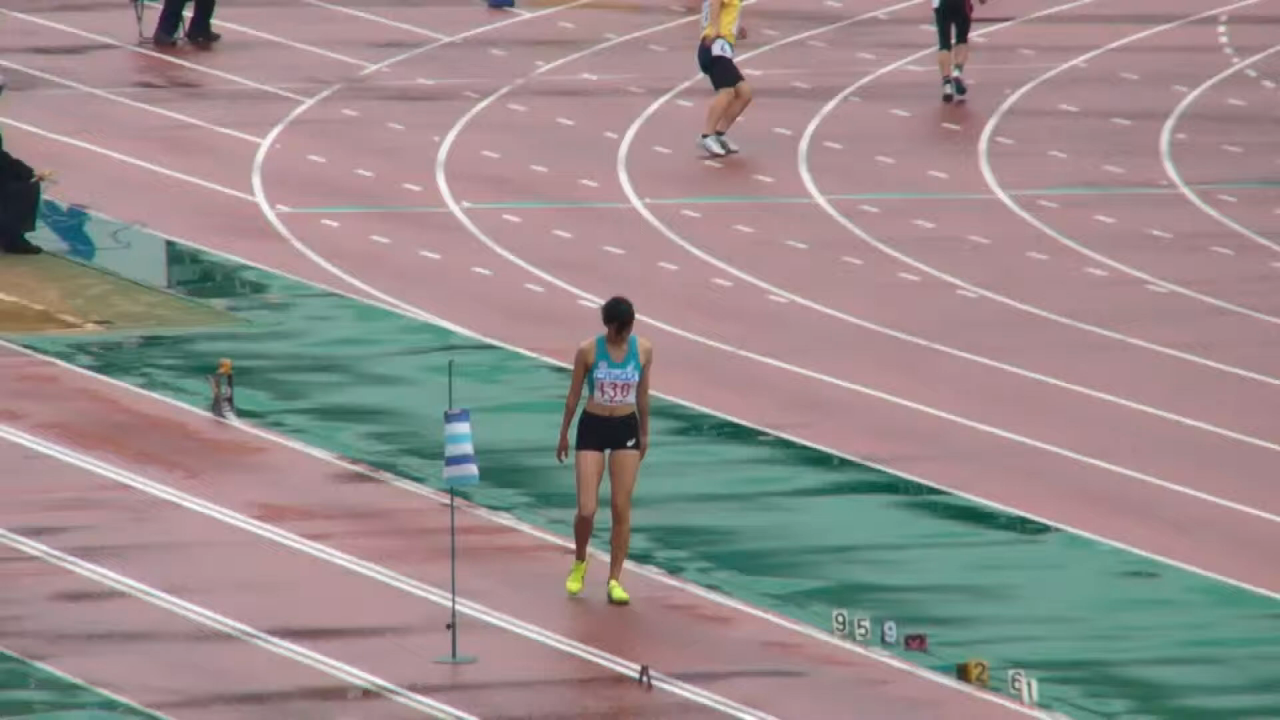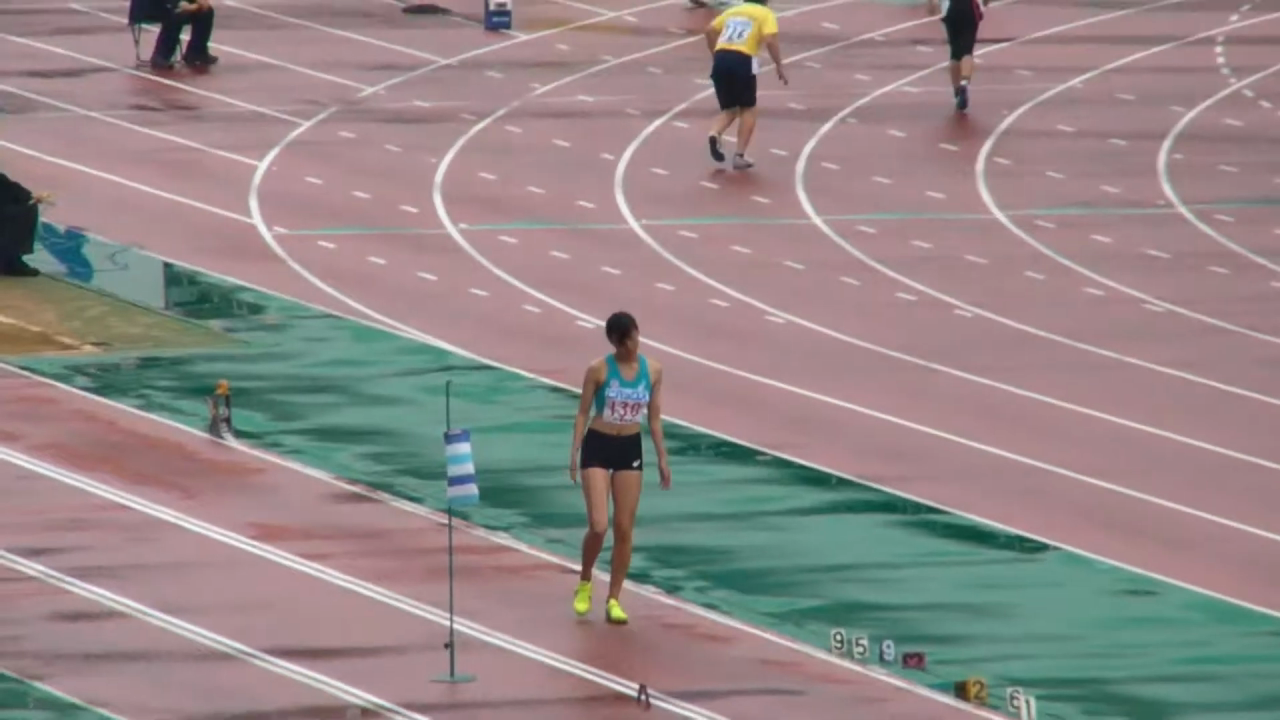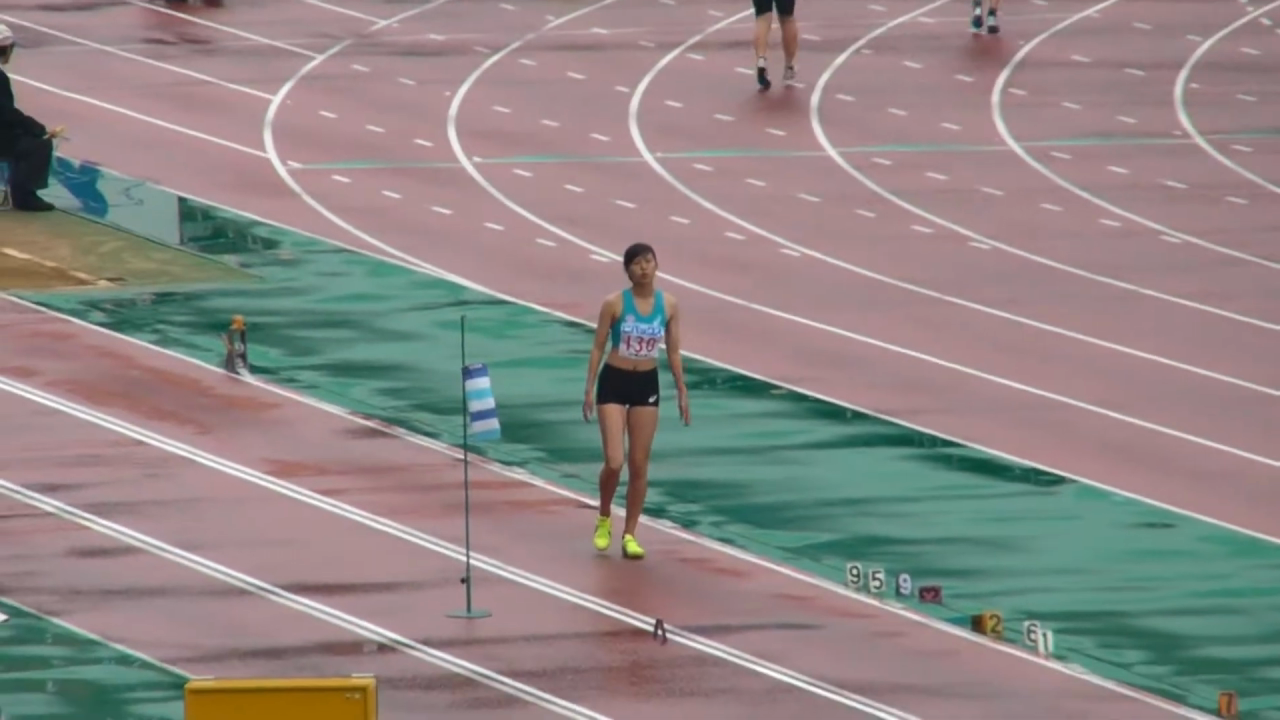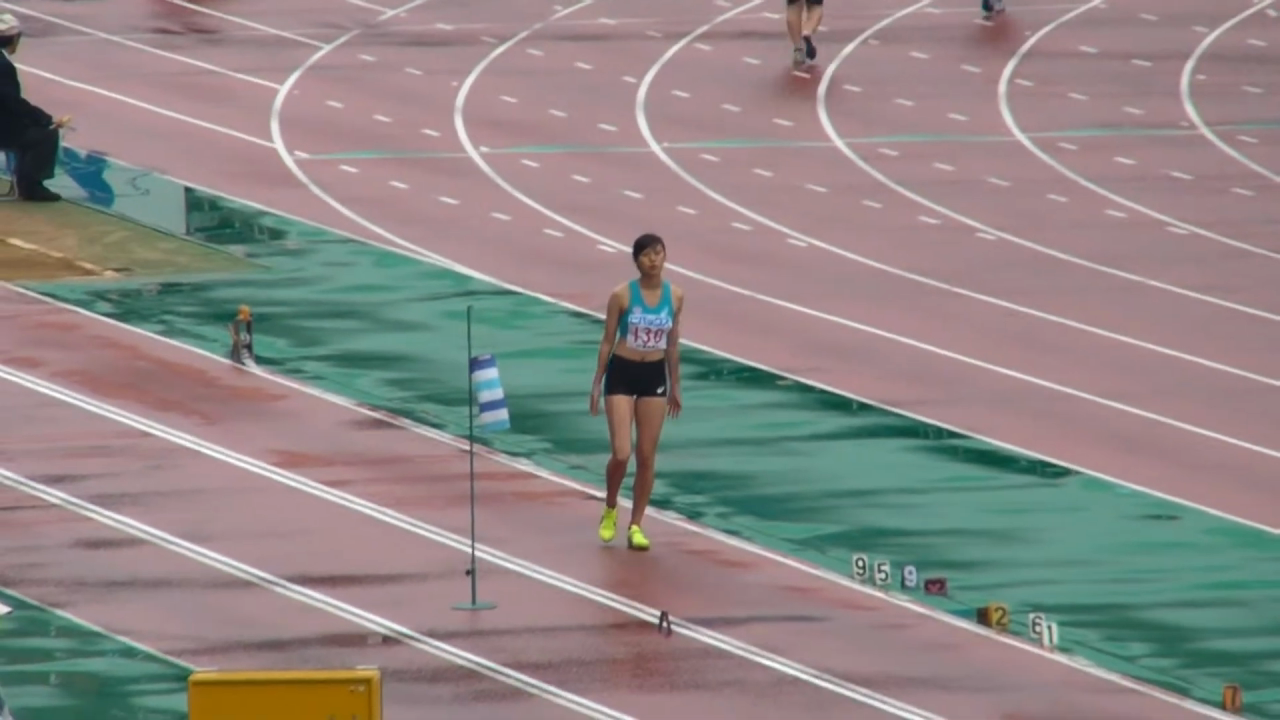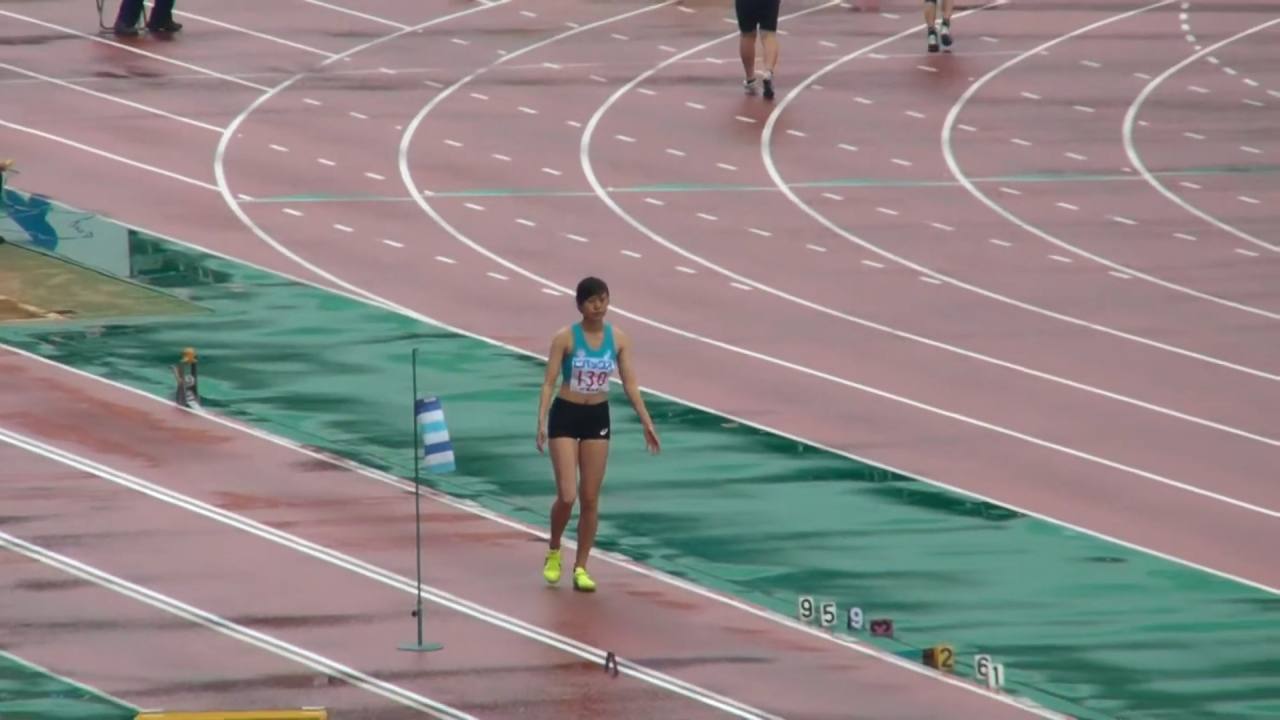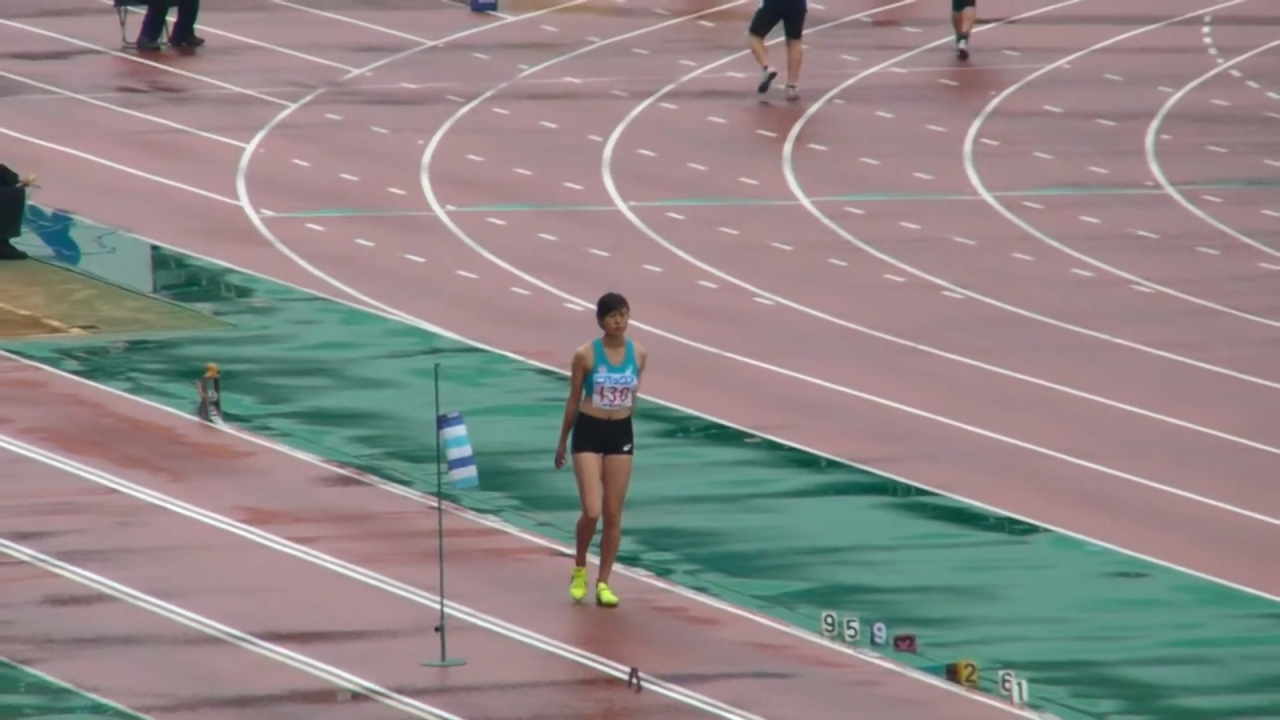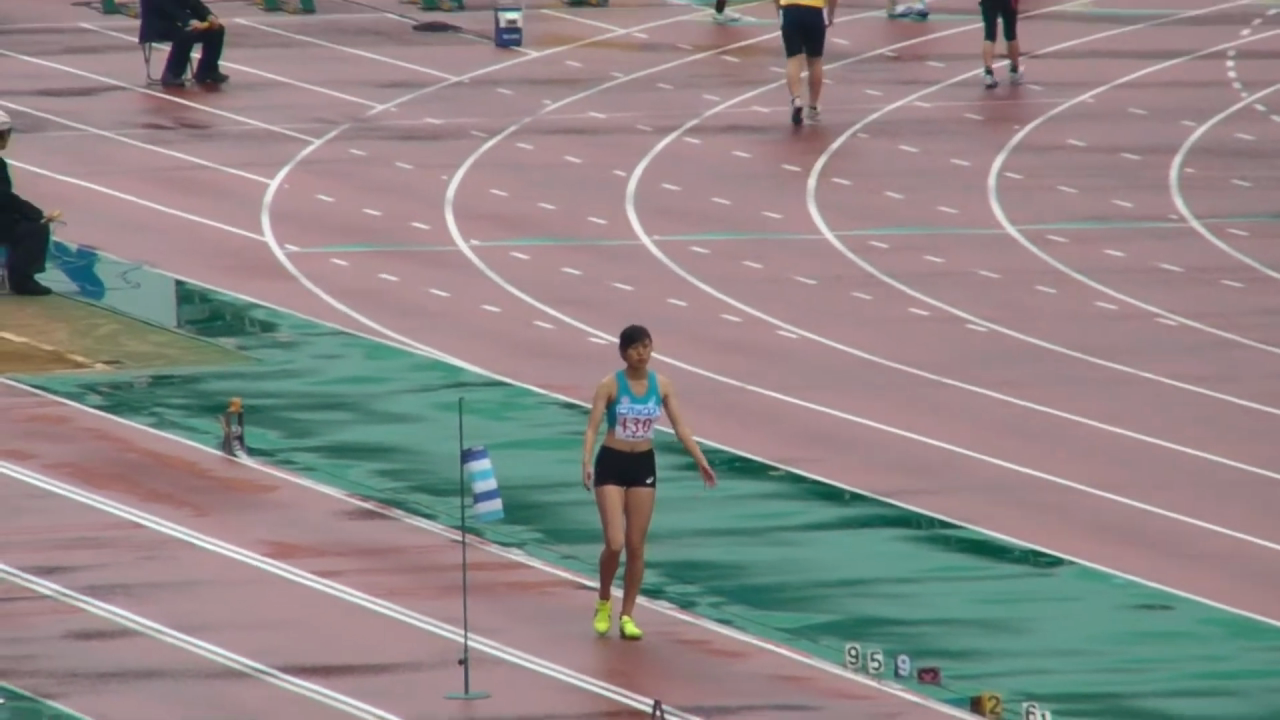
dt=0.5s
person 1, frame 1
left shoulder: (644, 350)
right shoulder: (588, 350)
left elbow: (643, 395)
right elbow: (574, 394)
left wrist: (644, 433)
right wrist: (563, 433)
left hip: (626, 429)
right hip: (592, 427)
left knee: (621, 509)
right knee: (587, 509)
left ankle: (614, 580)
right ankle: (580, 563)
person 1, frame 2
left shoulder: (653, 370)
right shoulder: (598, 369)
left elbow: (654, 419)
right elbow: (583, 413)
left wrist: (663, 459)
right wrist: (574, 453)
left hip: (631, 448)
right hip: (598, 447)
left knee: (625, 529)
right knee: (598, 526)
left ankle: (613, 599)
right ankle: (585, 583)
person 1, frame 3
left shoulder: (668, 304)
right shoulder: (613, 304)
left elbow: (673, 352)
right elbow: (598, 348)
left wrist: (682, 393)
right wrist: (589, 390)
left hip: (647, 384)
right hip: (614, 382)
left knee: (639, 465)
right knee: (614, 462)
left ankle: (629, 534)
right ankle: (604, 518)
person 1, frame 4
left shoulder: (675, 296)
right shoulder: (621, 294)
left elbow: (672, 345)
right elbow: (608, 341)
left wrist: (675, 387)
right wrist: (596, 383)
left hip: (654, 375)
right hip: (621, 373)
left knee: (647, 456)
right knee: (621, 453)
left ankle: (635, 525)
right ankle: (610, 510)
person 1, frame 5
left shoulder: (618, 337)
right shoulder: (564, 338)
left elbow: (630, 384)
right elbow: (549, 382)
left wrist: (646, 423)
right wrist: (541, 421)
left hip: (599, 417)
right hip: (566, 416)
left knee: (592, 497)
right knee: (567, 495)
left ankle: (581, 566)
right ankle: (554, 552)
person 1, frame 6
left shoulder: (639, 353)
right shoulder: (585, 354)
right elbow: (574, 400)
right wrist: (562, 442)
left hip: (621, 432)
right hip: (588, 431)
left knee: (613, 514)
right knee: (592, 511)
left ankle: (603, 582)
right ankle: (579, 569)
person 1, frame 7
left shoulder: (662, 385)
right shoulder: (609, 385)
left elbow: (680, 428)
right elbow: (592, 428)
left wrist: (701, 462)
right wrist: (587, 463)
left hip: (644, 465)
right hip: (612, 463)
left knee: (636, 546)
right knee: (615, 543)
left ankle: (627, 615)
right ankle: (604, 603)
